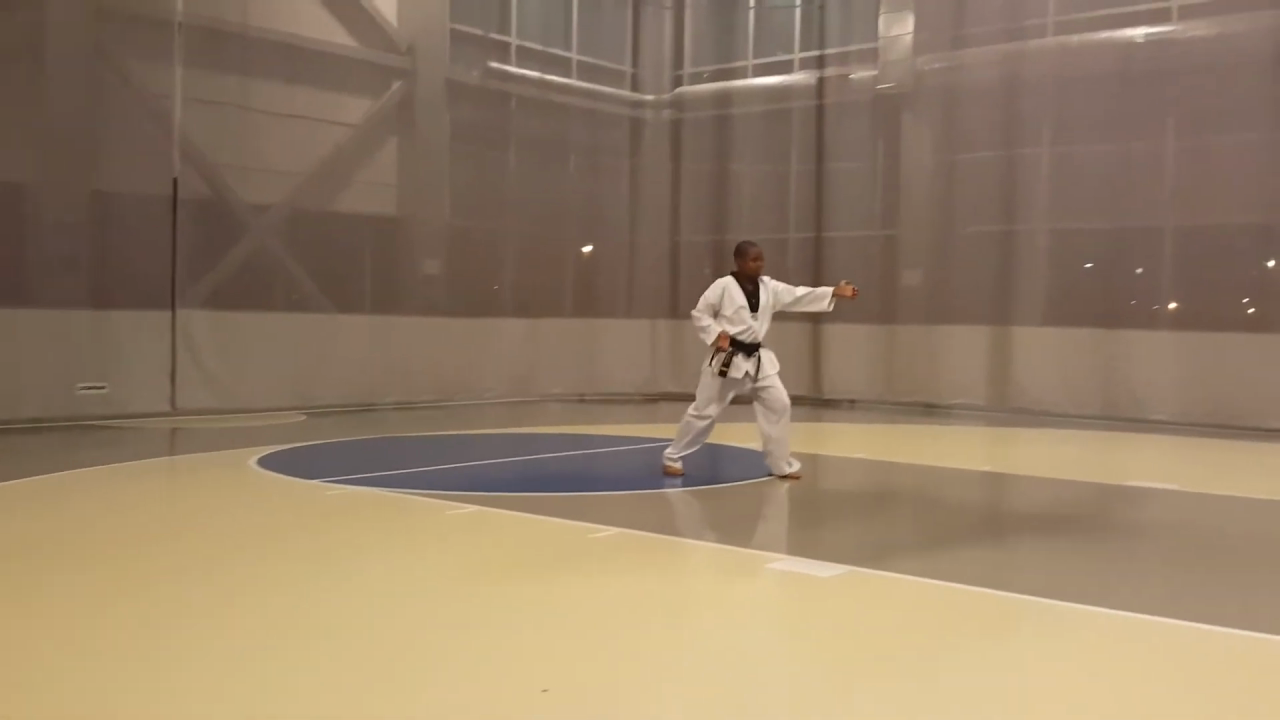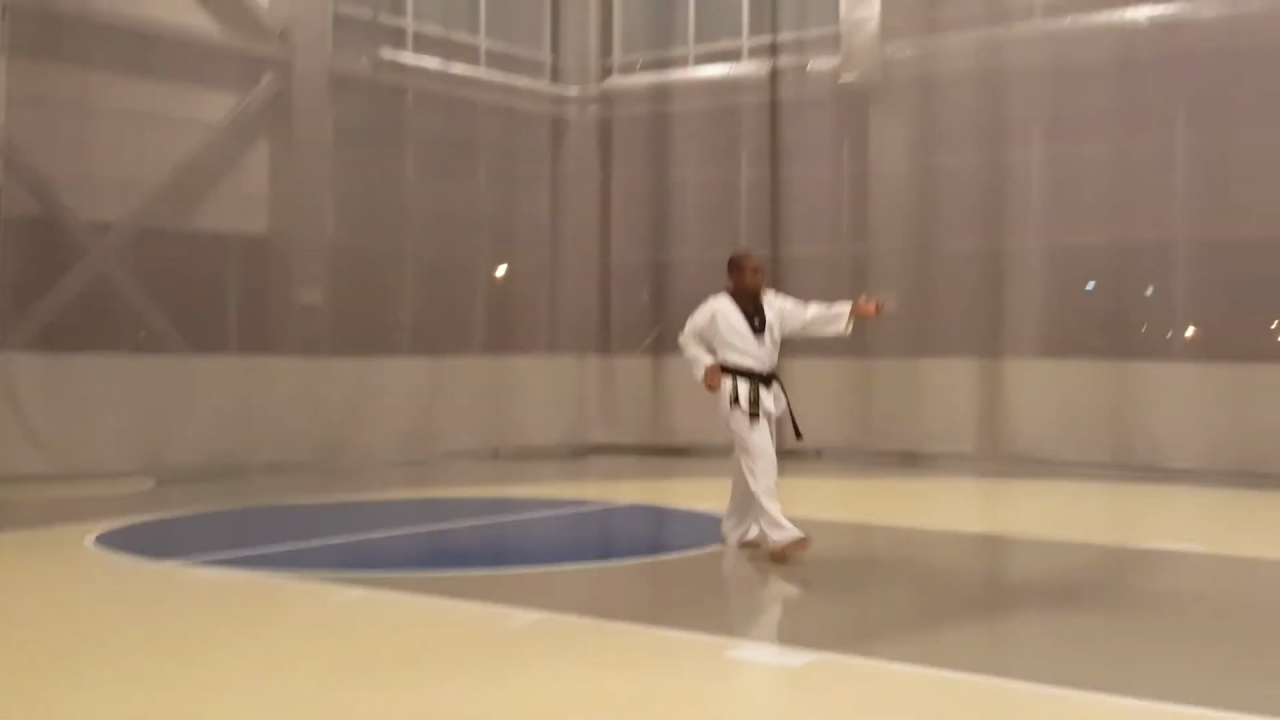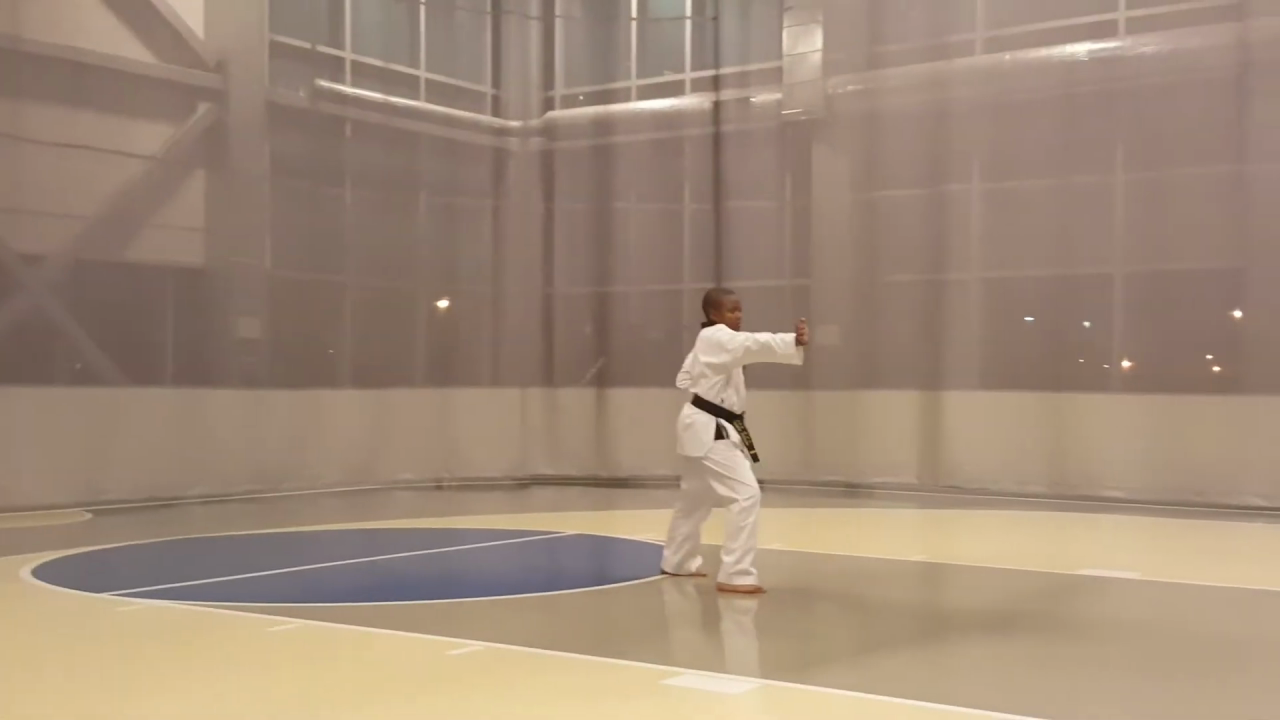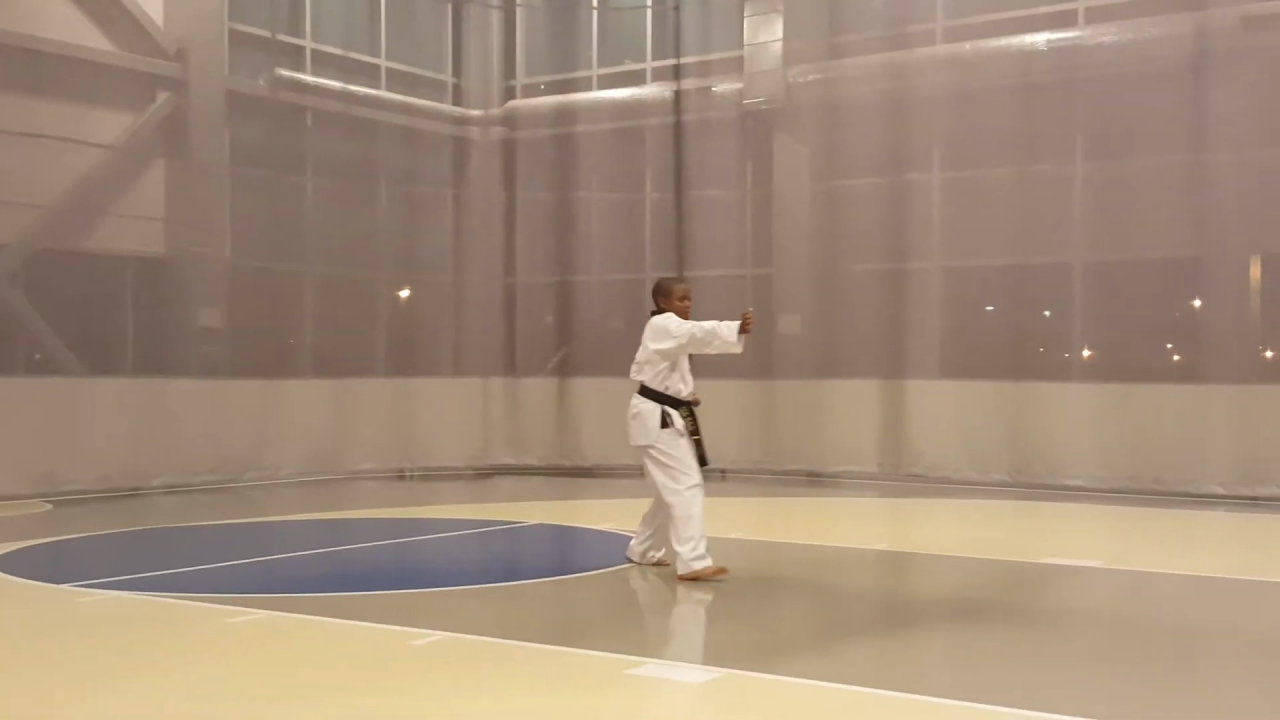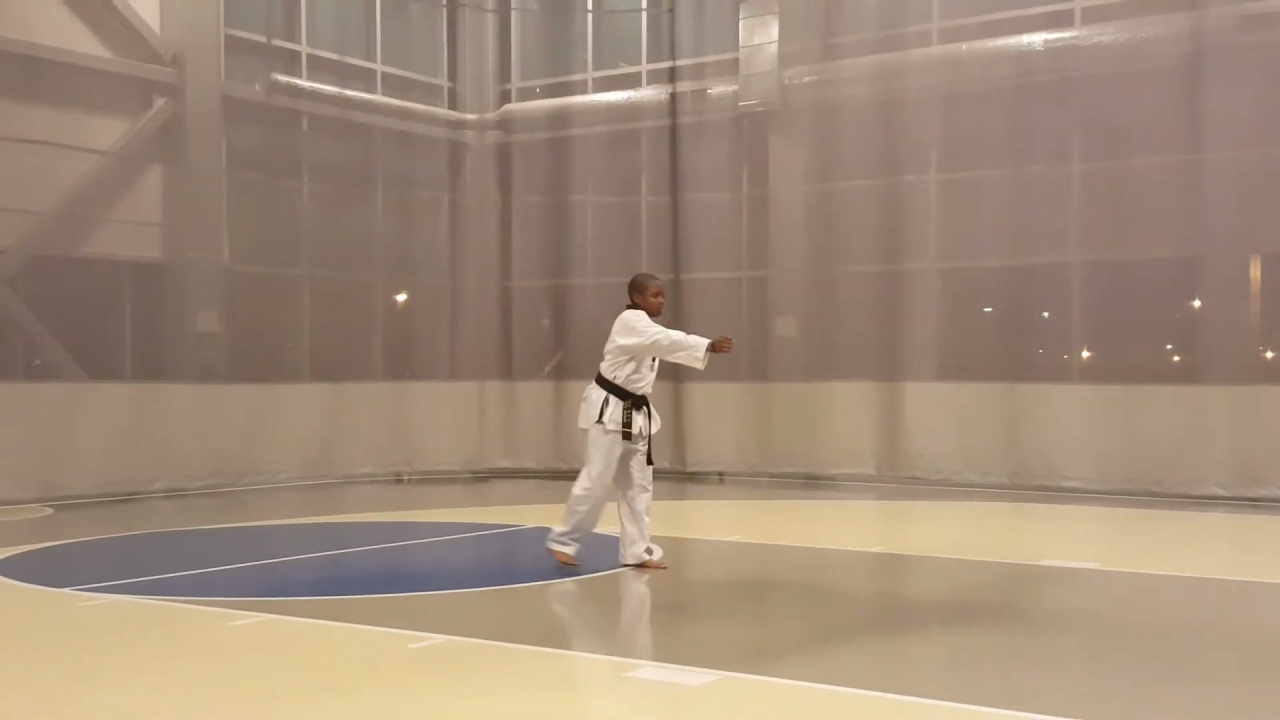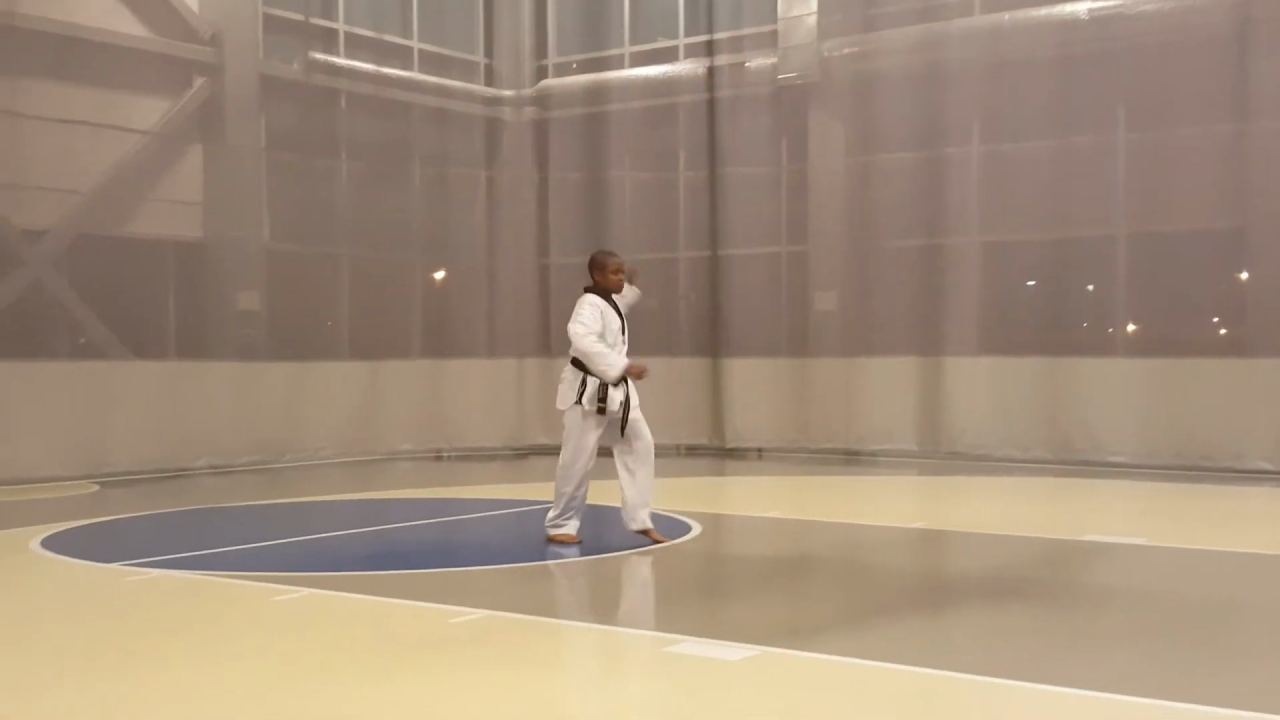
dt=0.5s
person 1, frame 1
left shoulder: (769, 287)
right shoulder: (723, 286)
left elbow: (798, 296)
right elbow: (699, 314)
left wrist: (834, 292)
right wrist: (716, 335)
left hip: (756, 359)
right hip: (726, 359)
left knee: (779, 404)
right knee: (703, 411)
left ankle: (781, 464)
right ankle: (673, 458)
person 1, frame 2
left shoulder: (772, 304)
right shoulder: (716, 308)
left elbow: (811, 317)
right elbow: (689, 339)
left wrist: (853, 309)
right wrist: (707, 366)
left hip: (766, 390)
right hip: (740, 393)
left knee: (751, 464)
right knee: (760, 461)
left ankle: (739, 530)
right ankle: (779, 536)
person 1, frame 3
left shoulder: (709, 343)
right shoulder: (715, 337)
left elbow: (685, 378)
right elbow: (754, 345)
left wrist: (714, 391)
right wrist: (794, 341)
left hip: (705, 427)
right hip: (711, 430)
left knee: (695, 499)
right knee: (746, 495)
left ankle: (677, 561)
right ankle: (735, 575)
person 1, frame 4
left shoulder: (665, 331)
right shoulder: (663, 326)
left elbow: (638, 371)
right elbow: (700, 334)
left wrist: (681, 395)
right wrist: (737, 328)
left hip: (665, 416)
right hip: (656, 418)
left knee: (671, 487)
right knee: (685, 485)
left ankle: (645, 550)
right ankle: (694, 561)
person 1, frame 5
left shoulder: (641, 324)
right shoulder: (631, 321)
right elbow: (665, 341)
right wrist: (708, 346)
left hip: (634, 412)
right hip: (608, 410)
left knee: (638, 482)
right knee: (596, 479)
left ankle: (637, 551)
right ankle: (563, 542)
person 1, frame 6
left shoulder: (609, 301)
right shoulder: (591, 305)
right elbow: (585, 343)
left wrist: (629, 288)
right wrist: (624, 367)
left hip: (617, 389)
right hip: (587, 389)
left knee: (640, 446)
right knee: (578, 459)
left ankle: (639, 520)
right ankle: (560, 524)
